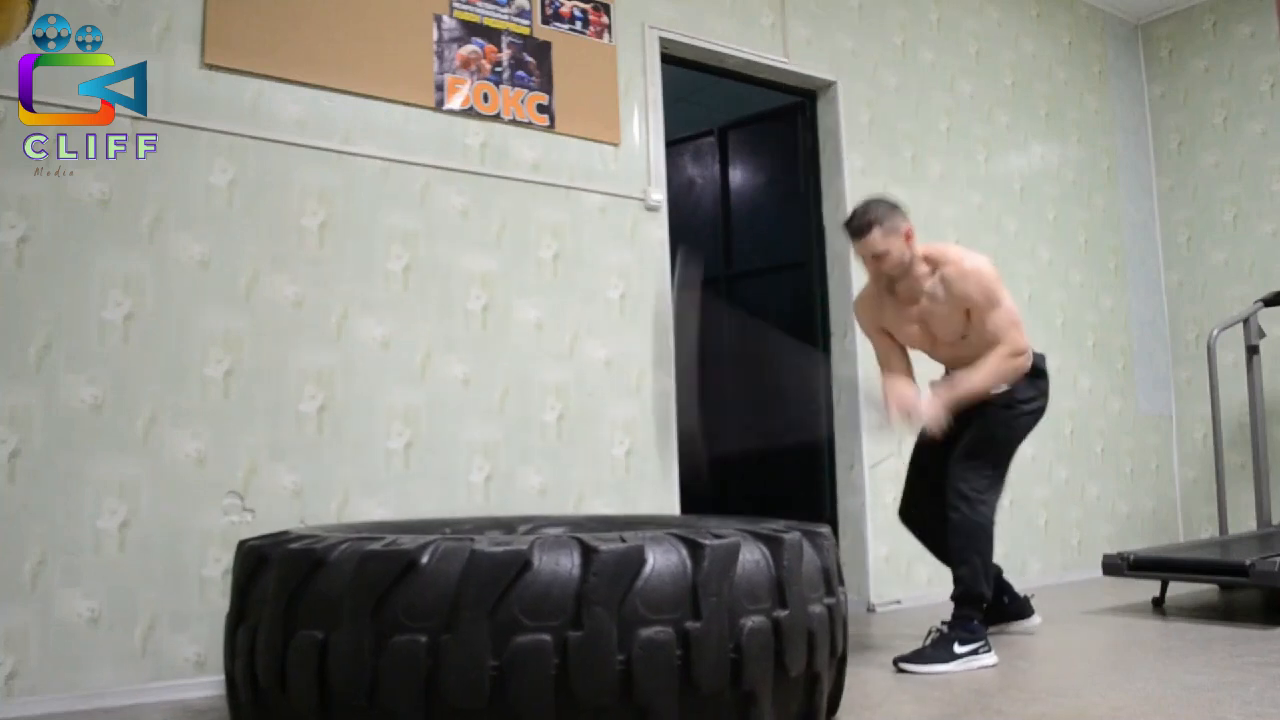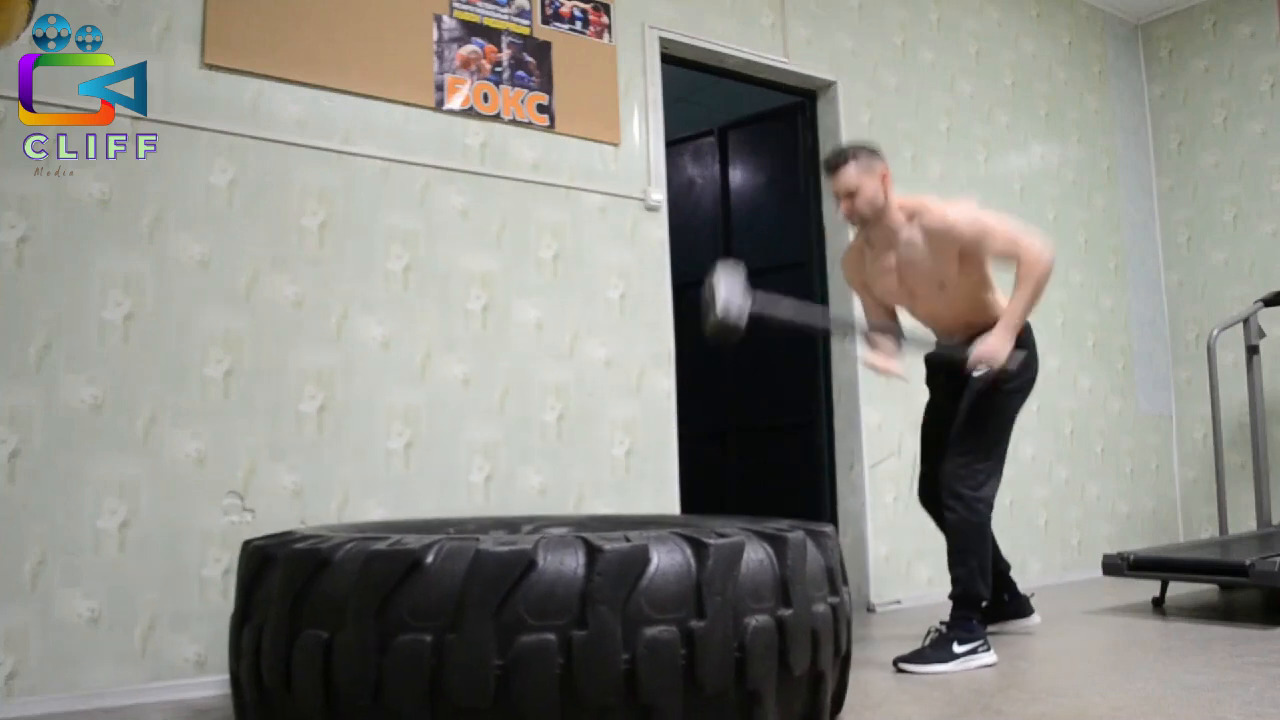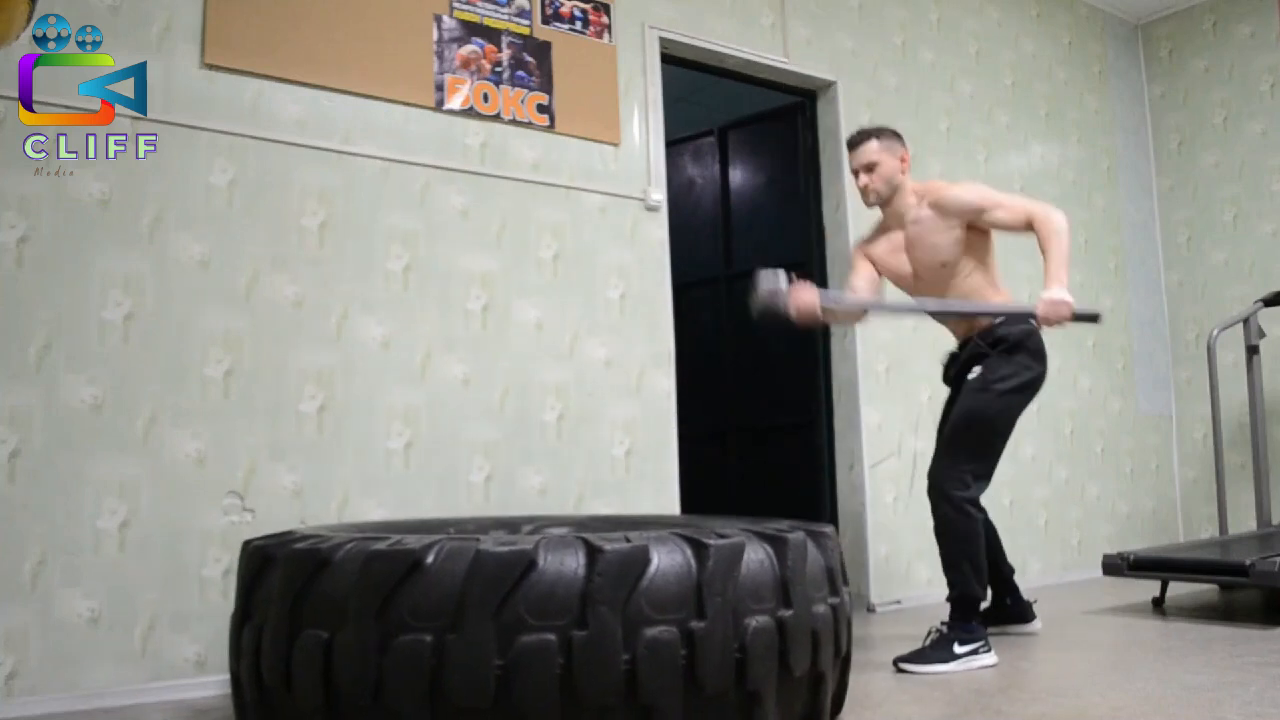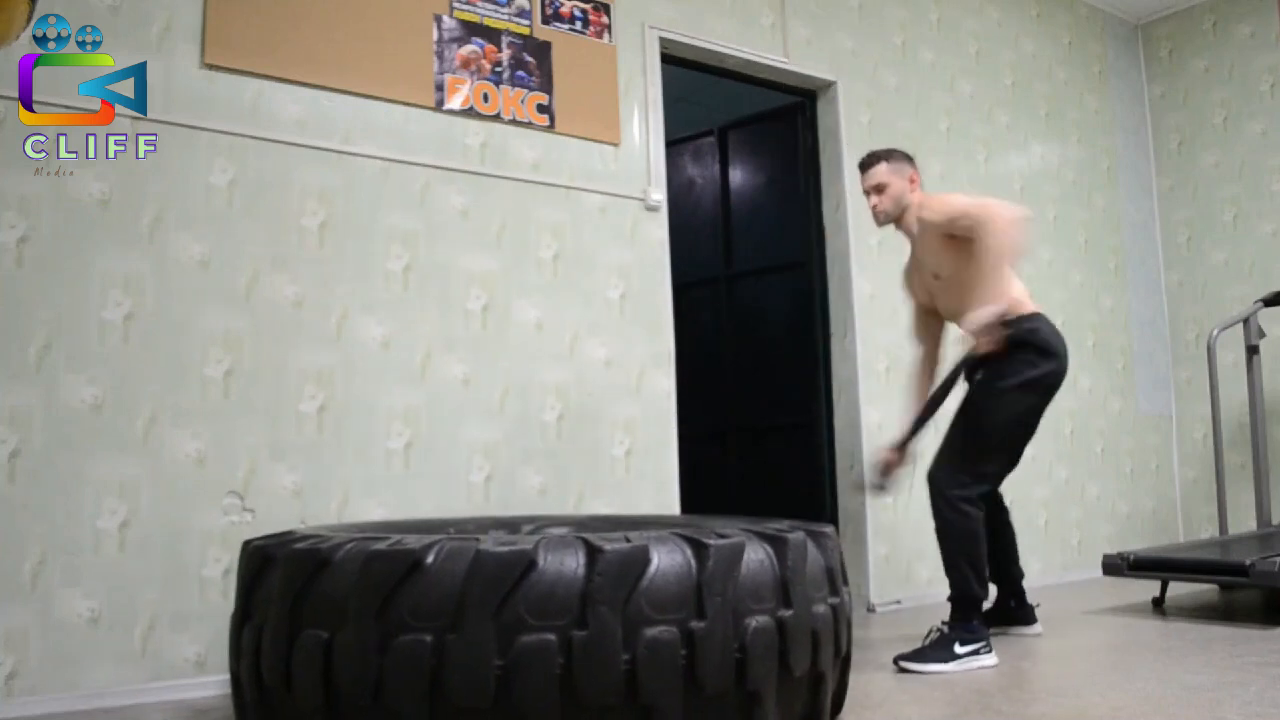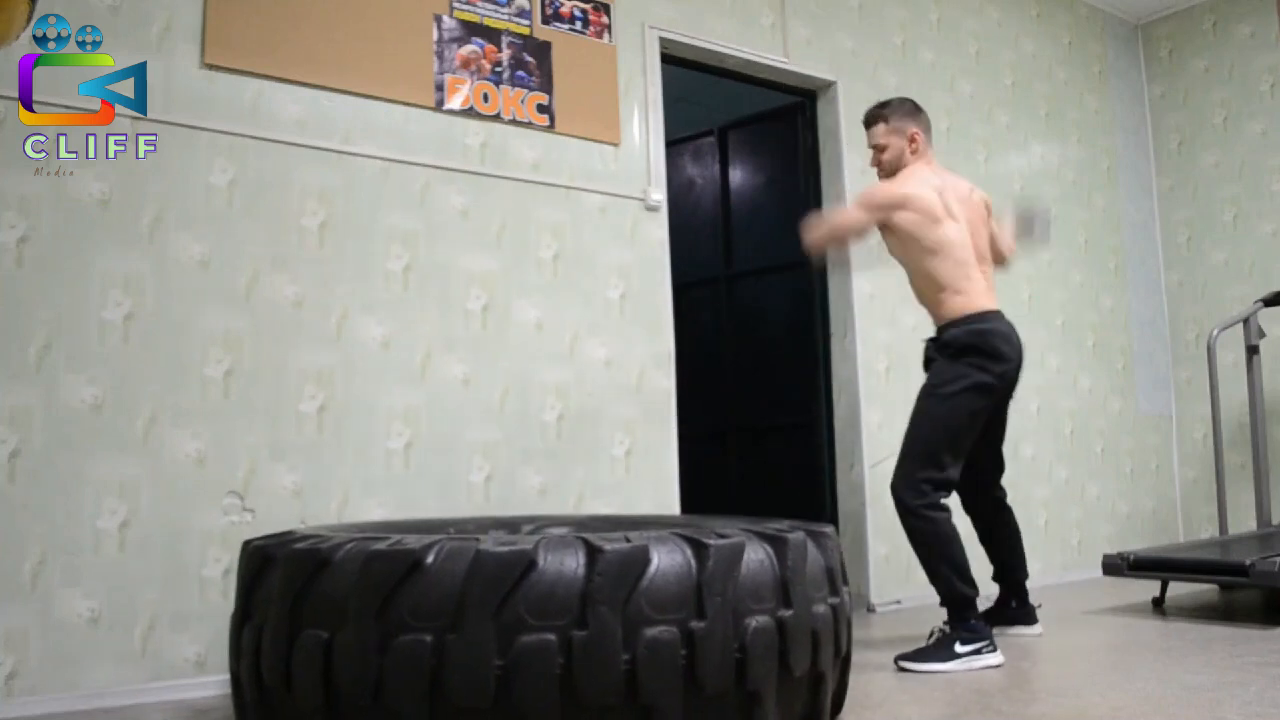
dt=0.3s
person 1, frame 1
left shoulder: (966, 272)
right shoulder: (871, 304)
left elbow: (1014, 348)
right elbow: (895, 380)
left wrist: (944, 398)
right wrist: (905, 400)
left hip: (1016, 382)
right hip: (959, 393)
left knee: (968, 484)
right knee: (920, 508)
left ankle: (968, 633)
right ankle: (1006, 602)
person 1, frame 2
left shoulder: (944, 221)
right shoulder: (857, 262)
left elbow: (1036, 256)
right elbow: (883, 330)
left wrist: (1005, 333)
right wrist: (882, 354)
left hip: (1000, 353)
right hip: (951, 357)
left knee: (962, 482)
right knee: (936, 490)
left ankle: (968, 633)
right ankle: (1006, 599)
person 1, frame 3
left shoulder: (950, 201)
right shoulder: (870, 250)
left elbow: (1048, 217)
right elbow: (855, 303)
left wrist: (1056, 286)
right wrist: (817, 306)
left hip: (1008, 349)
right hip: (970, 359)
left knee: (951, 483)
right knee: (952, 486)
left ankle: (967, 633)
right ankle: (1009, 603)
person 1, frame 4
left shoulder: (938, 213)
right shoulder: (913, 273)
left elbow: (1009, 215)
right elbow: (926, 355)
left wrist: (988, 302)
right wrist: (904, 437)
left hip: (1024, 349)
right hip: (1023, 353)
left knee: (953, 481)
right knee: (976, 485)
left ankle: (969, 633)
right ankle: (1013, 604)
person 1, frame 5
left shoulder: (895, 193)
right shoulder: (967, 192)
left elbow: (816, 236)
right elbow: (1003, 250)
left wrist: (824, 222)
left hip: (968, 348)
right hip: (997, 342)
left knee: (916, 487)
right knee: (979, 481)
left ankle: (969, 633)
right ankle: (1015, 602)
